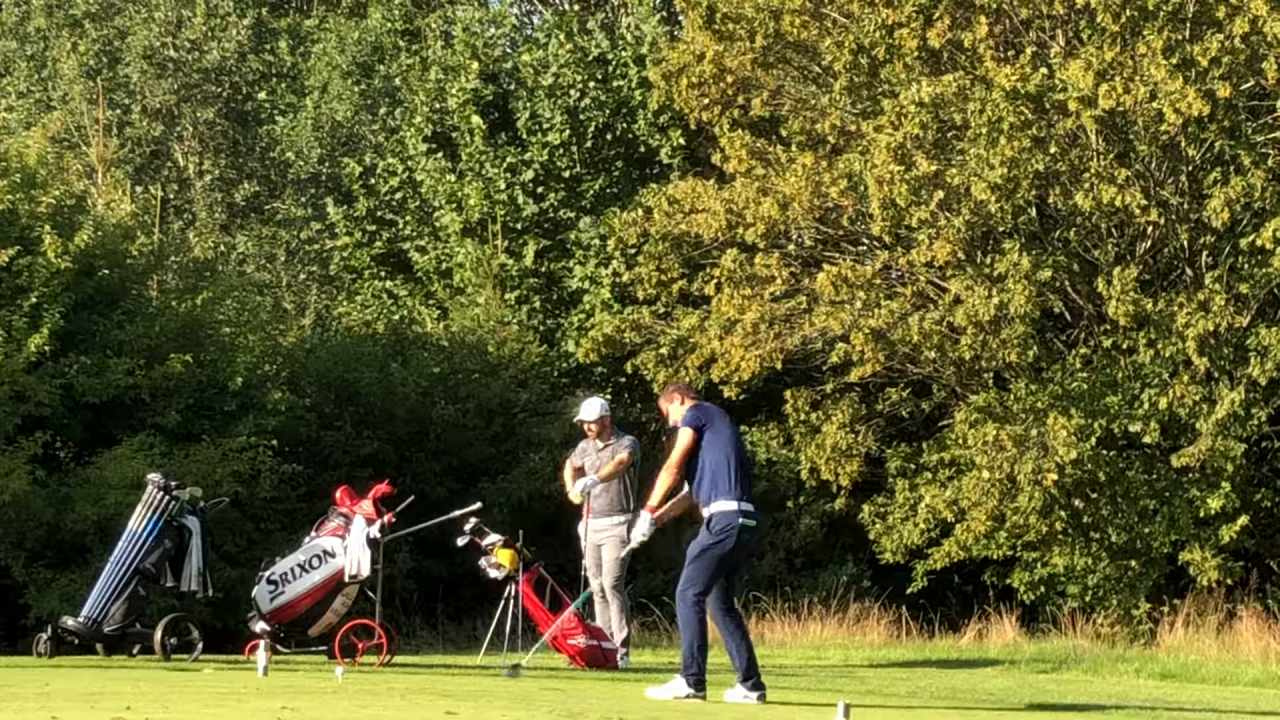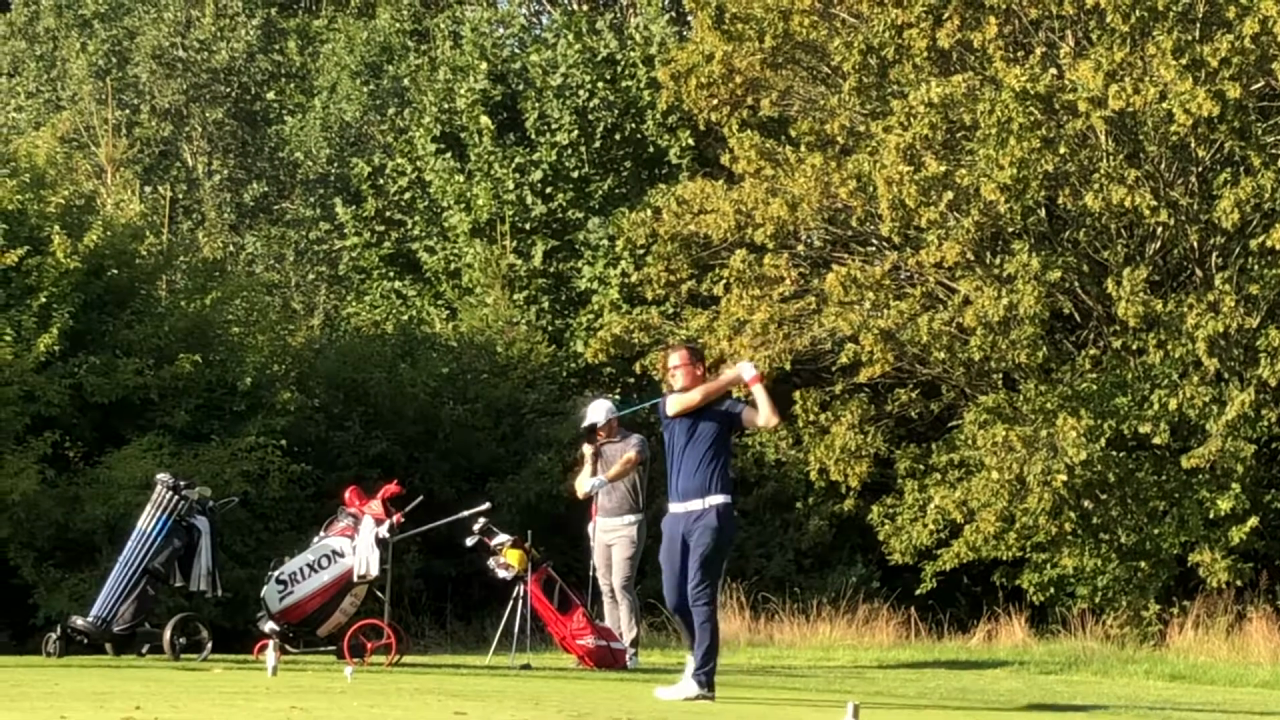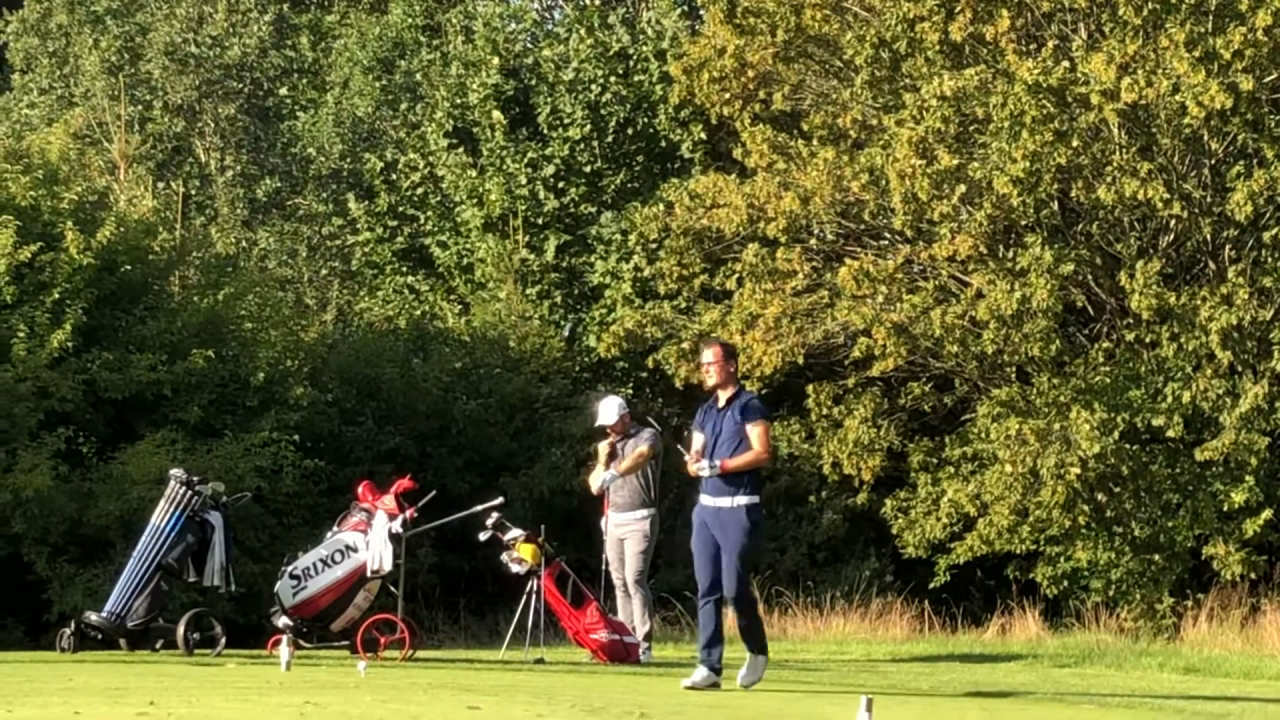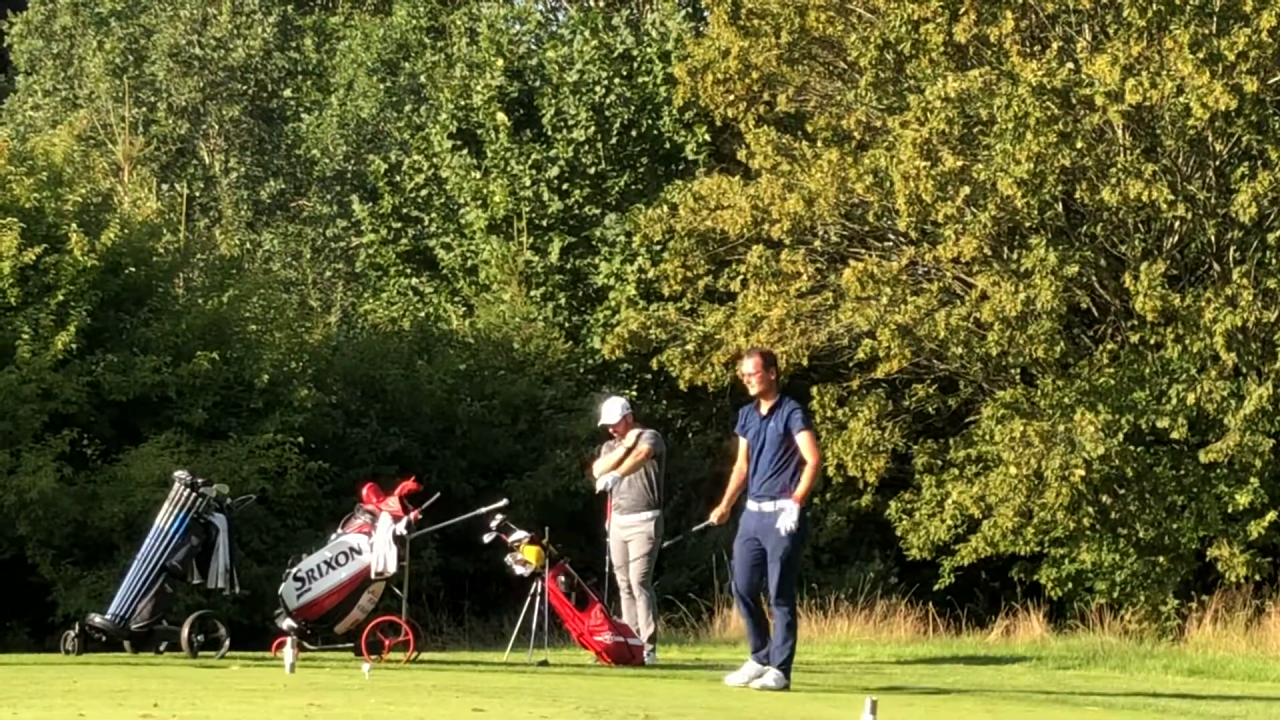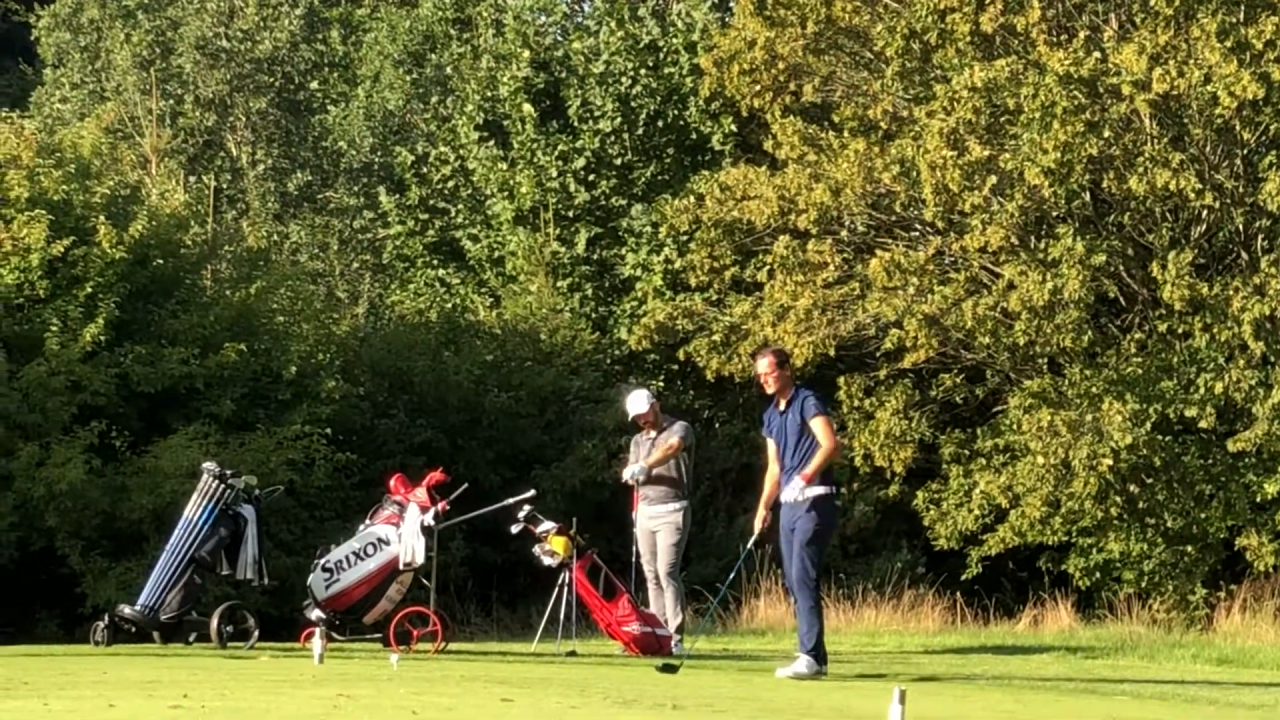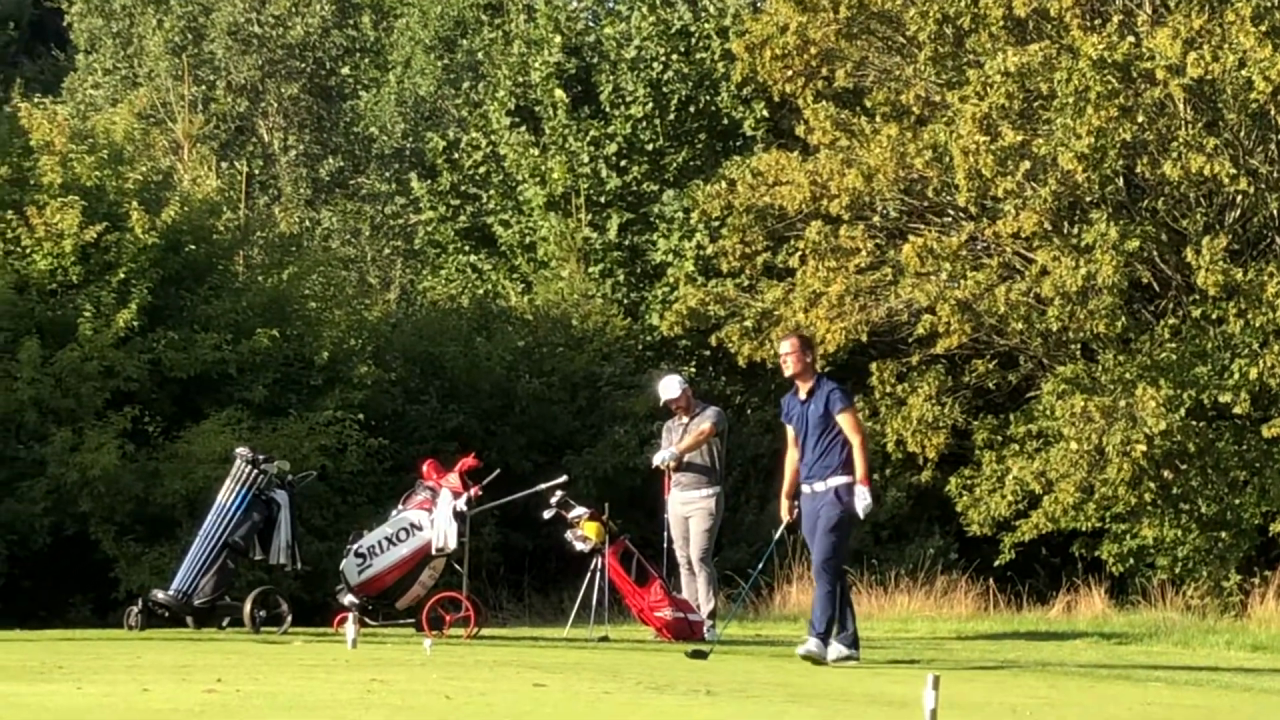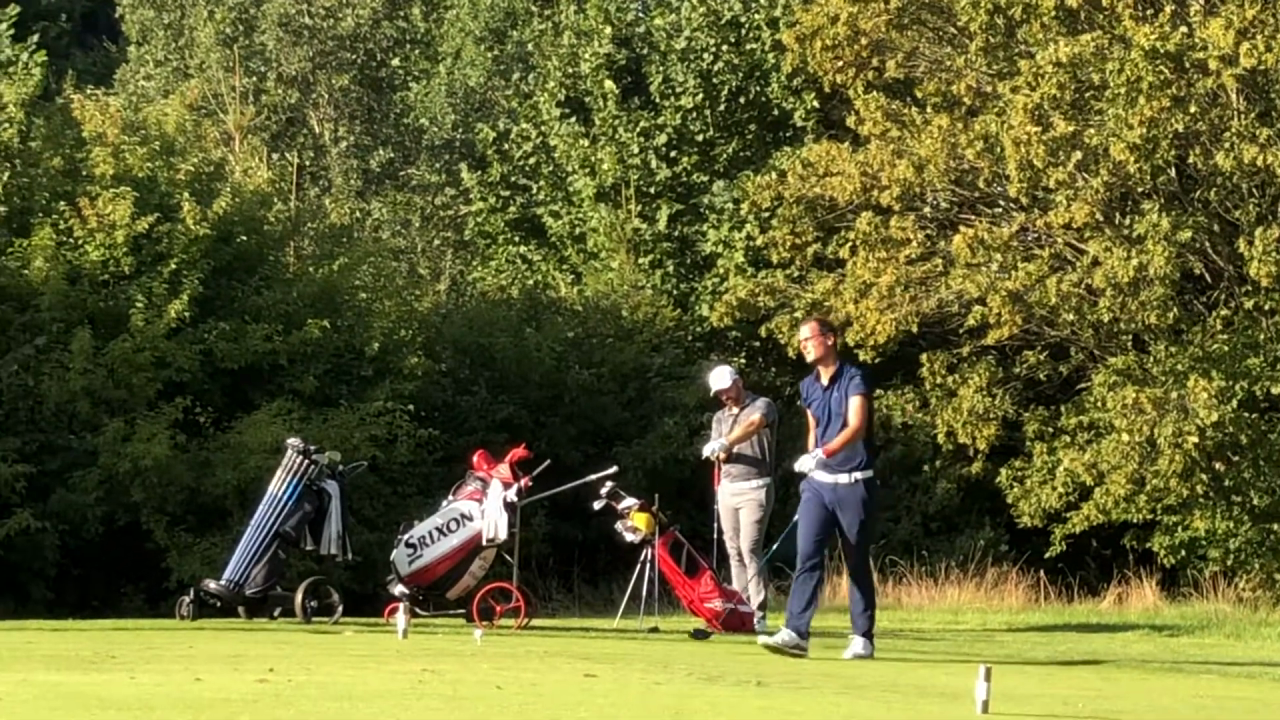
dt=0.7s
person 1, frame 1
left shoulder: (698, 413)
right shoulder: (713, 430)
left elbow: (673, 468)
right elbow: (694, 492)
left wrist: (648, 512)
right wrist: (659, 517)
left hip: (725, 519)
right hip: (741, 521)
left knee: (689, 595)
right knee: (720, 603)
left ankle: (691, 681)
right ankle: (750, 683)
person 1, frame 2
left shoulder: (727, 407)
right shoulder: (668, 405)
left elbow: (770, 420)
right elbow: (689, 402)
left wrist: (753, 380)
right wrist: (730, 376)
left hip: (712, 512)
right hip: (676, 514)
left knee: (700, 593)
right knee: (675, 597)
left ankle: (702, 680)
right ankle: (699, 656)
person 1, frame 3
left shoulder: (749, 404)
right shoulder: (704, 411)
left elbow: (762, 454)
right elbow: (692, 469)
left wrist: (719, 466)
right wrist: (694, 462)
left hip: (740, 510)
right hip: (706, 508)
left knee: (734, 587)
right knee: (707, 589)
left ankle: (757, 652)
right ankle: (710, 666)
person 1, frame 4
left shoulder: (792, 412)
right shoulder: (746, 415)
left elbow: (813, 460)
left wrist: (795, 503)
right wrist: (726, 503)
left hip: (783, 514)
right hip: (752, 513)
left knee: (780, 593)
right knee: (742, 587)
left ankle: (779, 670)
right ankle: (760, 659)
person 1, frame 5
left shoulder: (808, 401)
right shoulder: (770, 415)
left elbow: (830, 445)
left wrist: (803, 479)
right wrist: (763, 507)
left hip: (814, 501)
right hip: (789, 506)
left knee: (805, 578)
right knee: (795, 583)
left ankle: (810, 657)
right ankle: (815, 657)
person 1, frame 6
left shoulder: (831, 392)
right shoulder: (789, 402)
left elbow: (857, 439)
left wrist: (862, 484)
right wrist: (786, 495)
left hip: (836, 490)
right hip: (809, 494)
left knee: (823, 563)
right knee: (830, 569)
left ankle: (817, 640)
right ankle: (847, 642)
person 1, frame 7
left shoulder: (853, 379)
right shoulder: (807, 386)
left elbow: (857, 426)
left wrist: (823, 454)
left hip: (853, 485)
right hip: (818, 483)
left knee: (857, 564)
right knee: (807, 555)
left ankle: (863, 637)
right ankle: (796, 632)
person 2, frame 1
left shoulder: (626, 443)
right shoulder: (584, 447)
left elbow: (619, 464)
right elbow: (570, 465)
left wrist: (593, 480)
right wrist: (572, 489)
left hip: (617, 525)
right hip: (591, 525)
left knee: (612, 585)
right knee: (597, 588)
left ankle: (621, 651)
person 2, frame 2
left shoulder: (635, 441)
right shoulder: (595, 449)
left elbow: (628, 463)
right elbow: (581, 492)
left wrist: (602, 480)
right wrist: (589, 462)
left hip: (627, 525)
right hip: (600, 526)
left knee: (622, 585)
right knee: (607, 588)
left ankle: (630, 651)
person 2, frame 3
left shoulder: (647, 436)
right shoulder: (608, 446)
left elbow: (640, 457)
right elbow: (595, 488)
left wrist: (614, 474)
right wrist: (602, 461)
left hip: (640, 520)
right hip: (613, 521)
left knee: (635, 580)
right knee: (620, 583)
left ankle: (644, 646)
person 2, frame 4
left shoulder: (650, 437)
right shoulder: (610, 446)
left elbow: (640, 455)
right elbow: (598, 470)
left wrist: (615, 475)
right wrist: (625, 444)
left hip: (644, 521)
right hip: (617, 522)
left knee: (640, 582)
right knee: (625, 585)
left ankle: (648, 648)
person 2, frame 5
left shoulder: (680, 429)
right shoulder: (637, 441)
left elbow: (670, 449)
right elbow: (631, 478)
left wrist: (643, 466)
right wrist: (637, 473)
left hip: (672, 512)
right hip: (644, 513)
left knee: (667, 572)
right knee: (652, 575)
left ankle: (676, 638)
person 2, frame 6
left shoulder: (712, 414)
right shoulder: (669, 426)
left elbow: (703, 434)
right elbow: (668, 464)
left wrist: (675, 451)
right wrist: (670, 460)
left hip: (705, 497)
right hip: (677, 497)
left knee: (700, 558)
right knee: (684, 561)
left ankle: (708, 623)
person 2, frame 7
left shoulder: (762, 405)
right shoulder: (719, 417)
left elbow: (753, 424)
right elbow: (720, 455)
left wrist: (725, 442)
right wrist: (720, 451)
left hip: (755, 488)
right hip: (727, 488)
left knee: (750, 549)
right knee: (734, 552)
left ankle: (758, 614)
